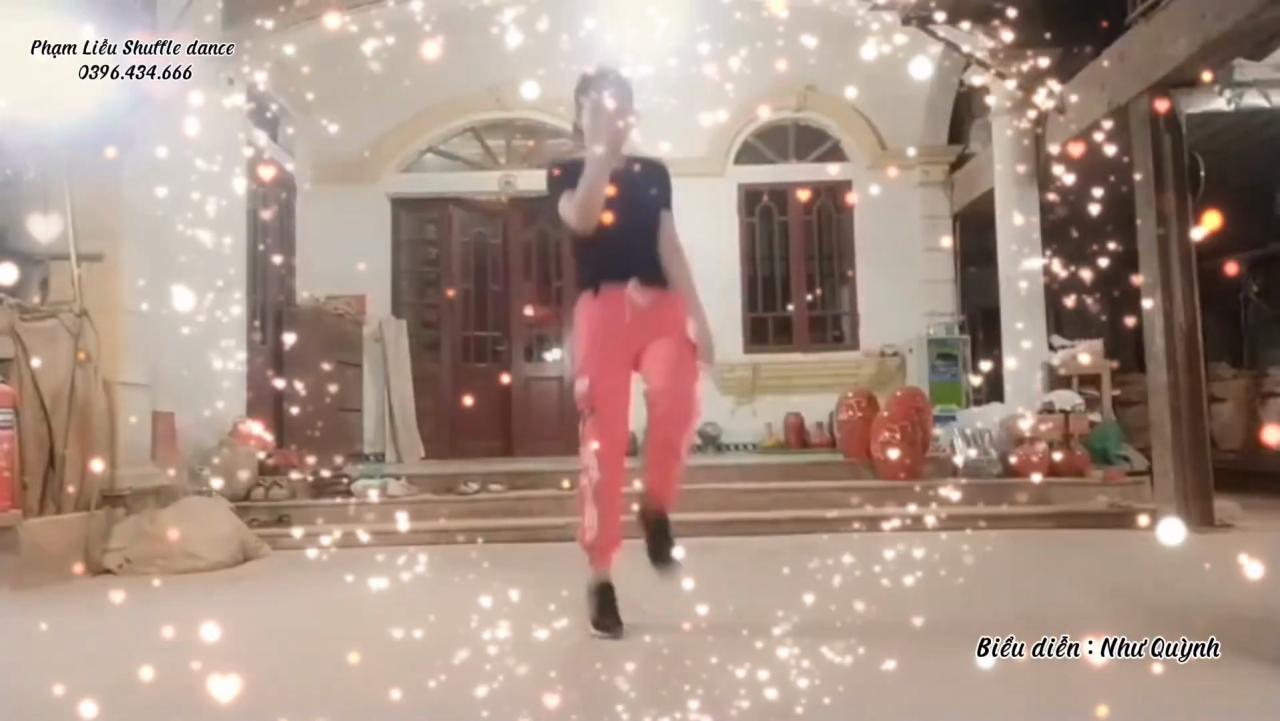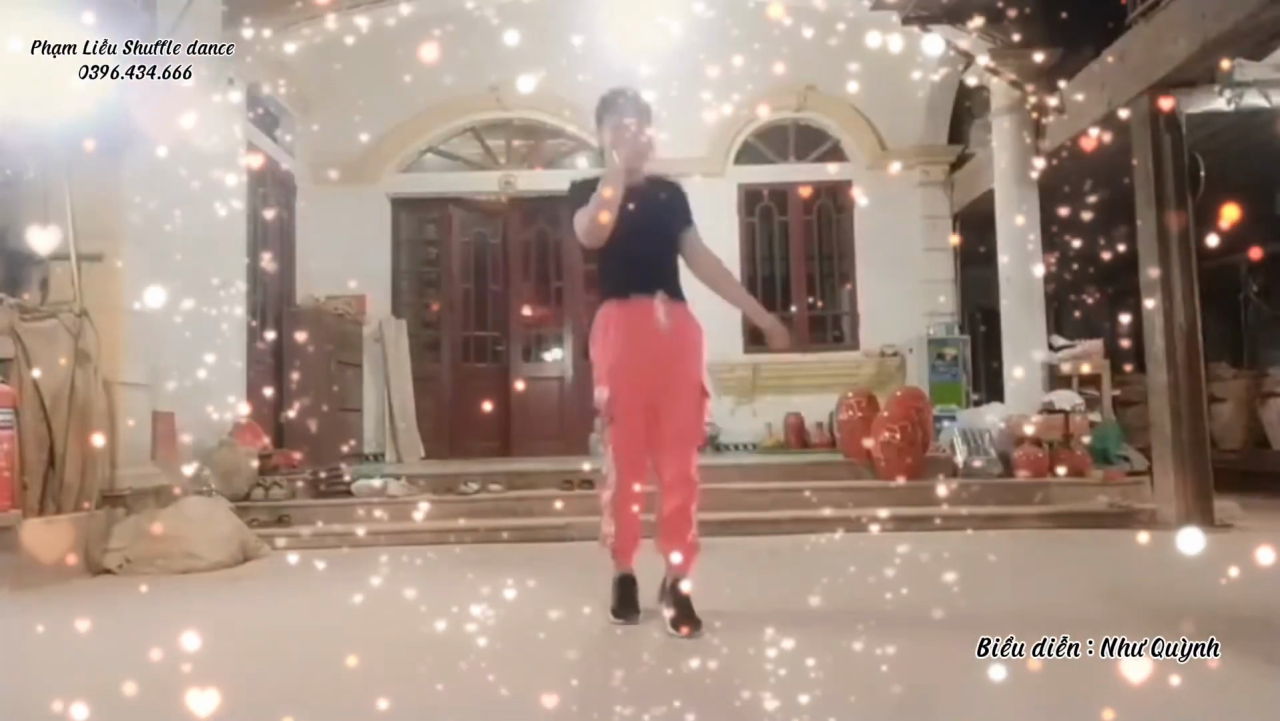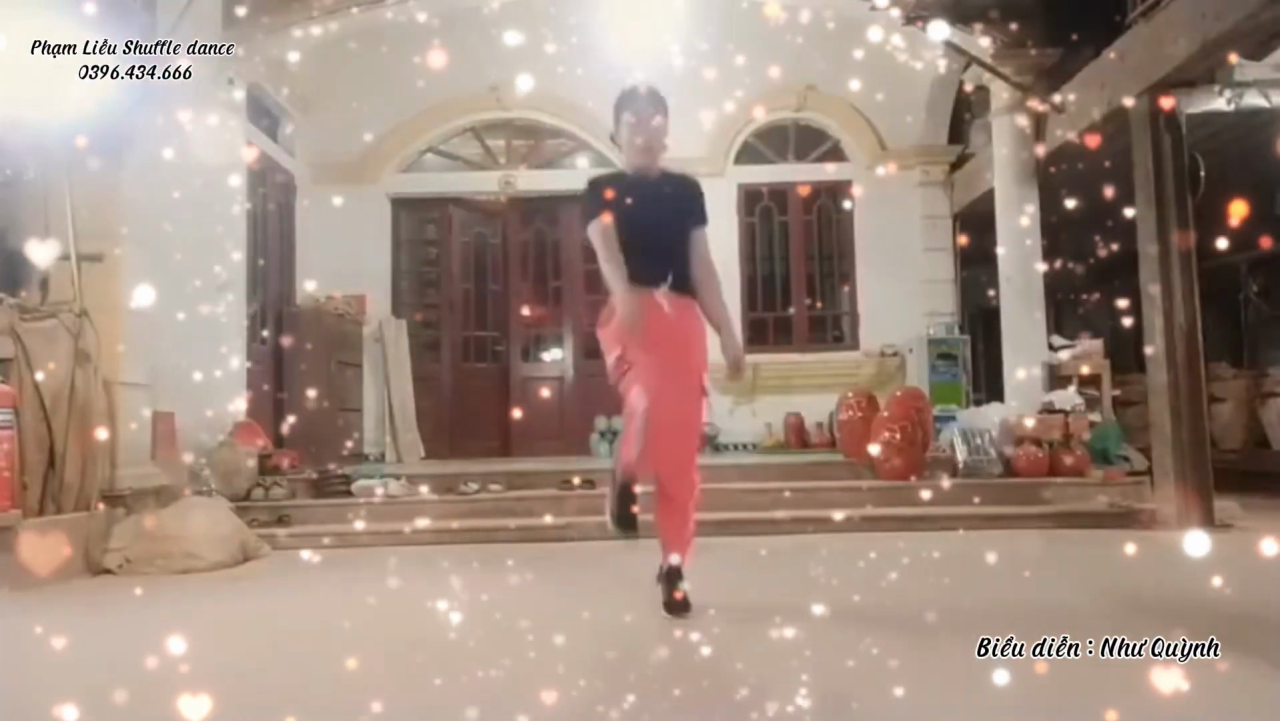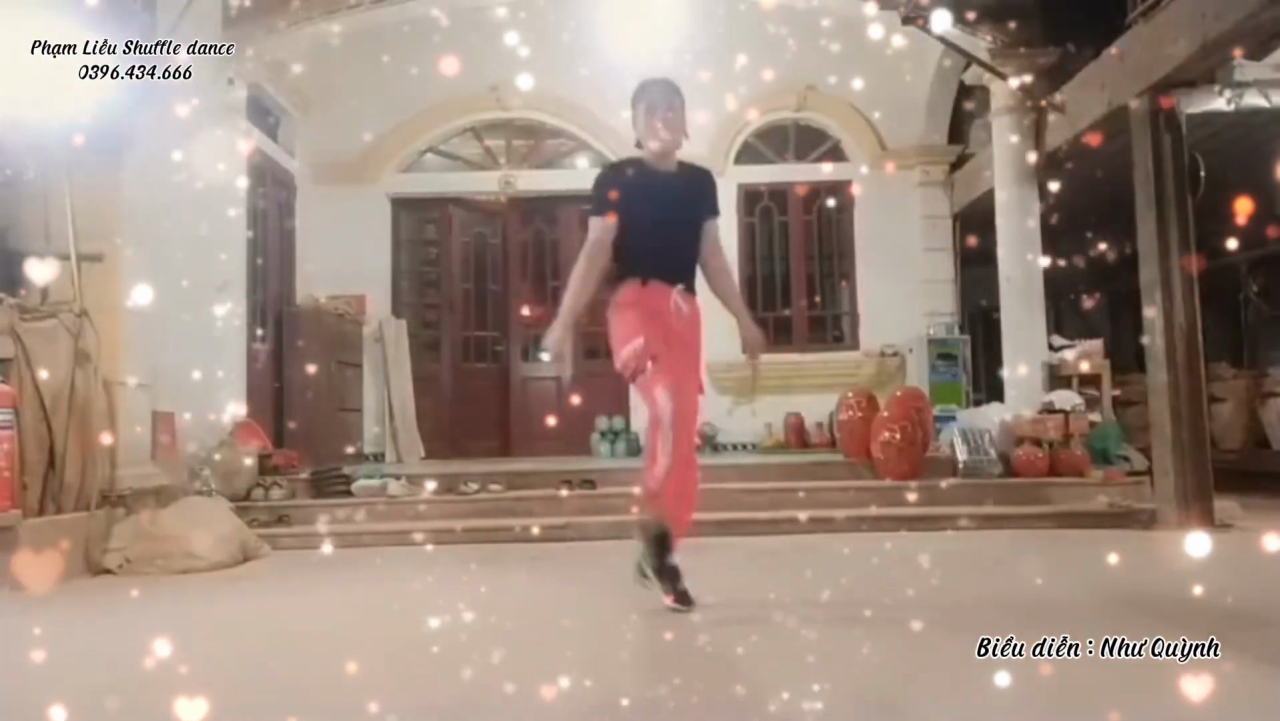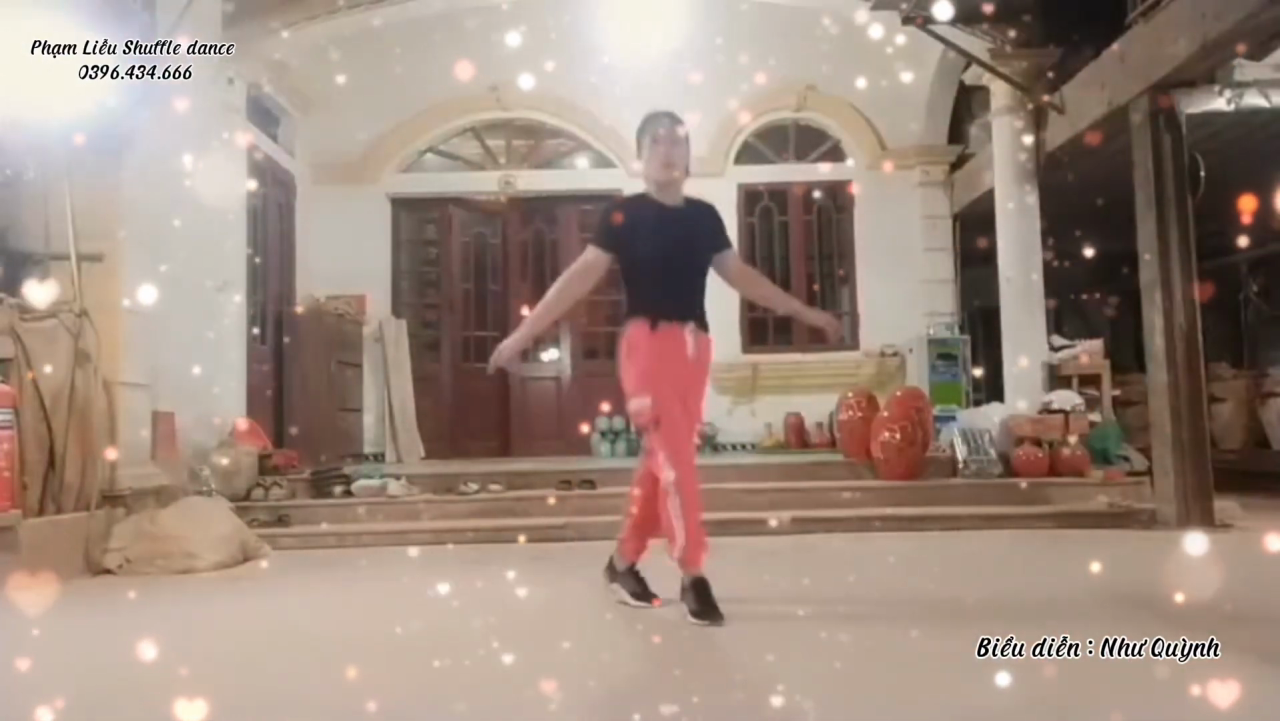
dt=0.2s
person 1, frame 1
left shoulder: (653, 172)
right shoulder: (566, 172)
left elbow: (670, 250)
right elbow: (581, 219)
left wrist: (699, 319)
right wrist: (600, 153)
left hip: (658, 307)
right hip: (601, 313)
left knee: (675, 394)
right knee: (603, 449)
left ankle: (656, 508)
right ankle: (600, 579)
person 1, frame 2
left shoulder: (669, 192)
right shoulder: (586, 190)
left elbow: (700, 260)
right elbow: (591, 233)
left wrist: (758, 313)
right wrist: (615, 172)
left hip: (676, 325)
right hip: (621, 325)
left knee: (680, 460)
right knee: (626, 456)
left ankle: (677, 582)
right ankle: (624, 574)
person 1, frame 3
left shoulder: (686, 190)
right shoulder: (604, 188)
left elbow: (702, 266)
right elbow: (606, 251)
left wrist: (729, 337)
right wrist: (625, 296)
left hip: (683, 318)
right hip: (629, 315)
left knee: (683, 446)
right knee: (650, 398)
left ankle: (674, 563)
right ankle: (626, 477)
person 1, frame 4
left shoulder: (700, 182)
right shoulder: (617, 178)
left elbow: (712, 257)
right elbow: (595, 252)
left wrist: (744, 320)
right wrist: (564, 321)
left hip: (685, 312)
right hip: (635, 305)
left knee: (682, 439)
right knee: (671, 407)
left ankle: (662, 557)
right ankle: (658, 523)
person 1, frame 5
left shoulder: (704, 216)
right shoulder: (624, 214)
left elbow: (740, 276)
right elbow: (581, 277)
left wrist: (806, 313)
right wrist: (525, 332)
left hip: (694, 348)
right hip: (648, 344)
left knee: (664, 464)
right knee: (675, 463)
left ankle: (622, 564)
right ankle: (693, 578)
